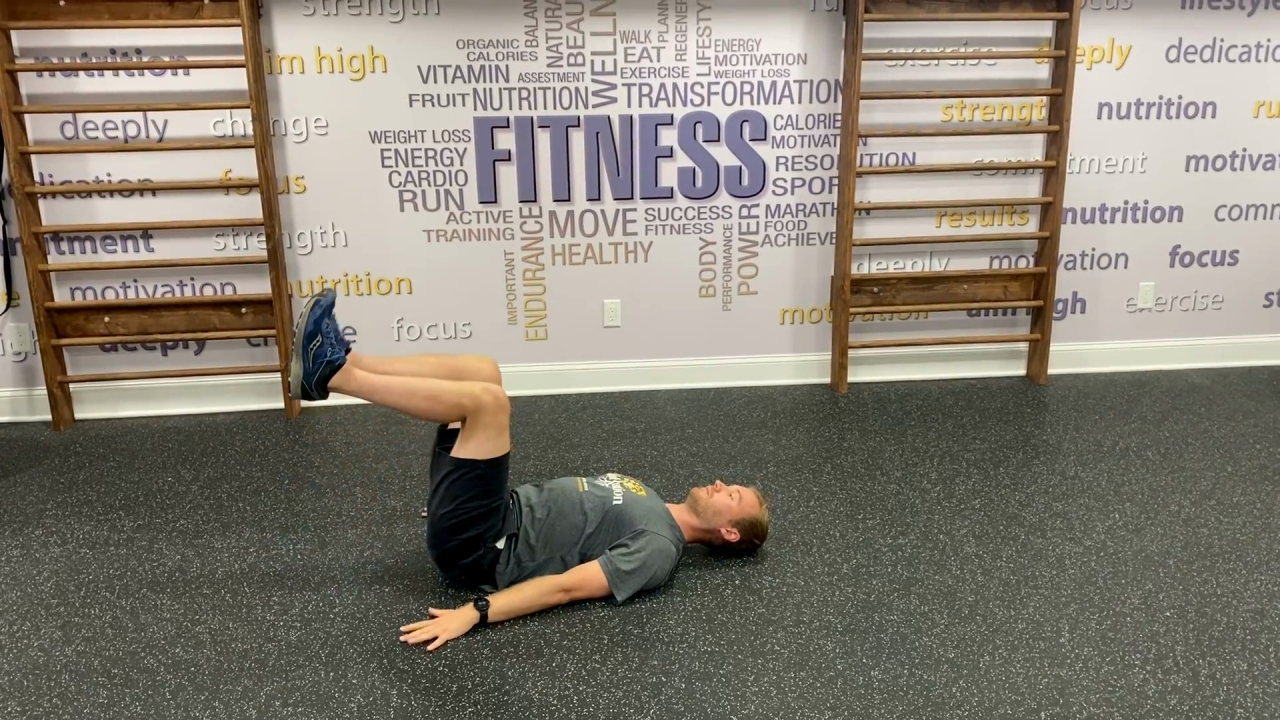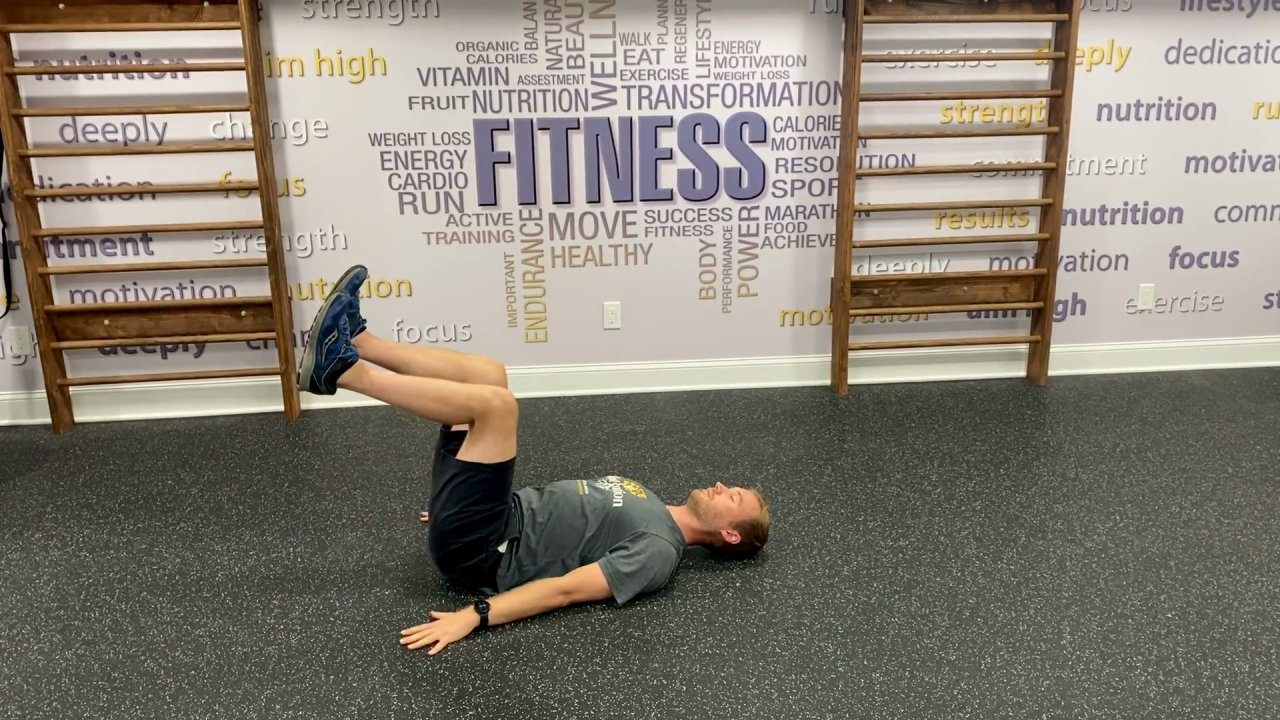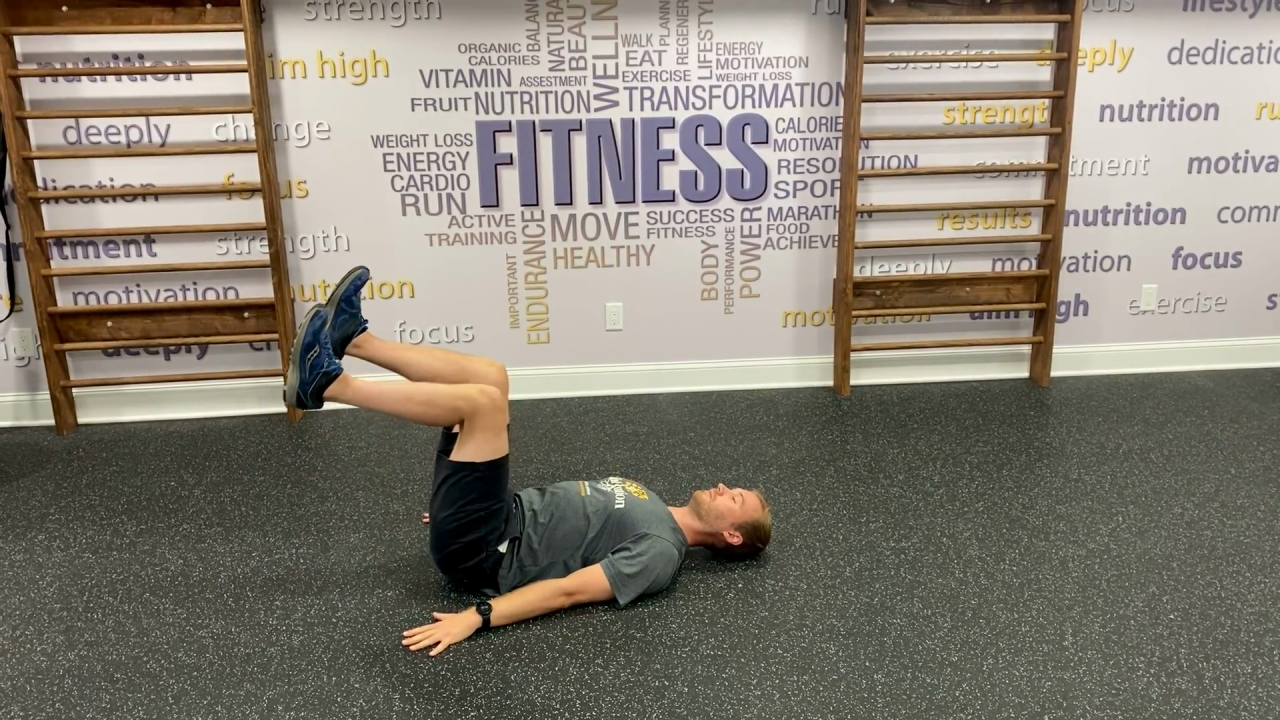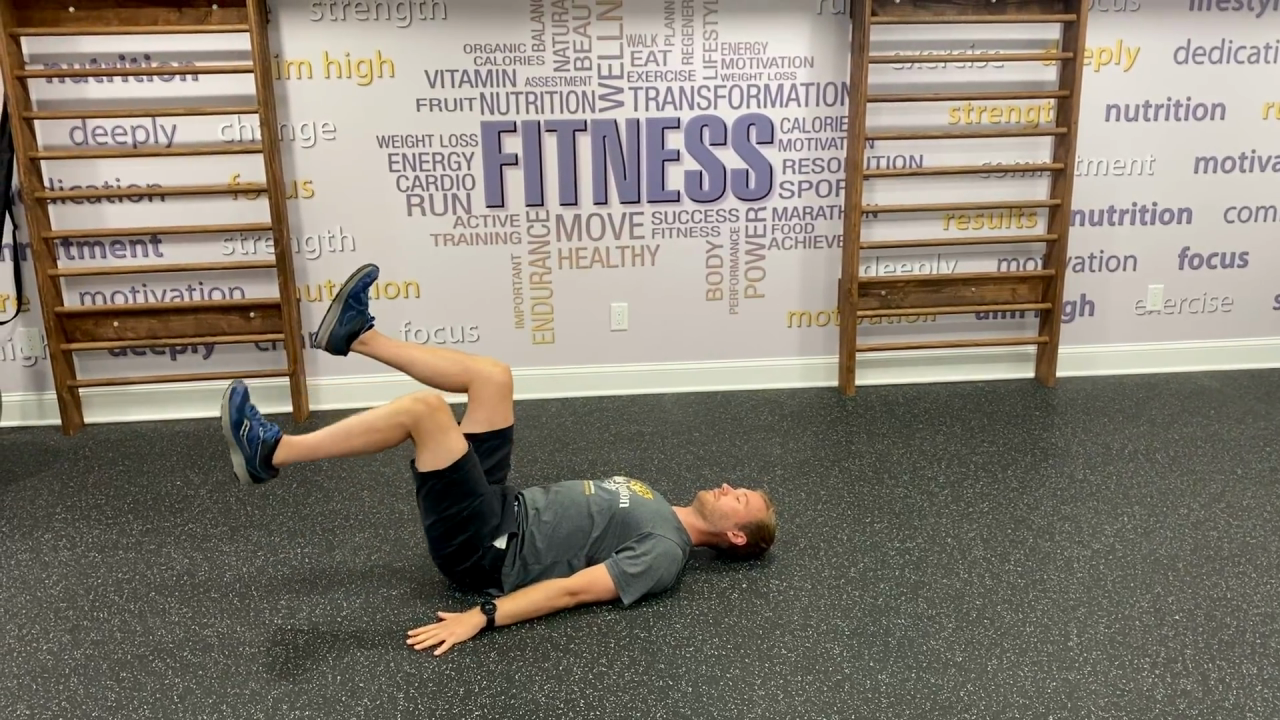
dt=0.7s
person 1, frame 1
left shoulder: (657, 549)
right shoulder: (645, 501)
left elbow: (568, 586)
left wrist: (474, 613)
right wrist: (456, 502)
left hip: (478, 550)
right hip: (502, 516)
left knee: (488, 398)
right knee: (483, 371)
left ankle: (329, 376)
right ankle: (341, 359)
person 1, frame 2
left shoulder: (657, 552)
right shoulder: (643, 503)
left elbow: (567, 589)
left wrist: (474, 616)
right wrist: (457, 506)
left hip: (478, 551)
right hip: (502, 516)
left knee: (496, 403)
right knee: (489, 375)
left ankle: (341, 370)
right ankle: (355, 341)
person 1, frame 3
left shoulder: (659, 552)
right shoulder: (647, 507)
left elbow: (569, 591)
left wrist: (476, 617)
right wrist: (460, 506)
left hip: (479, 552)
right hip: (507, 517)
left knee: (483, 400)
right knee: (489, 376)
left ankle: (328, 385)
right ankle: (352, 337)
person 1, frame 4
left shoulder: (663, 553)
right shoulder: (650, 506)
left elbow: (574, 589)
left wrist: (480, 618)
right wrist: (452, 499)
left hip: (483, 550)
right hip: (502, 510)
left knee: (424, 409)
right knee: (492, 375)
left ankle: (273, 452)
right ankle: (357, 335)
